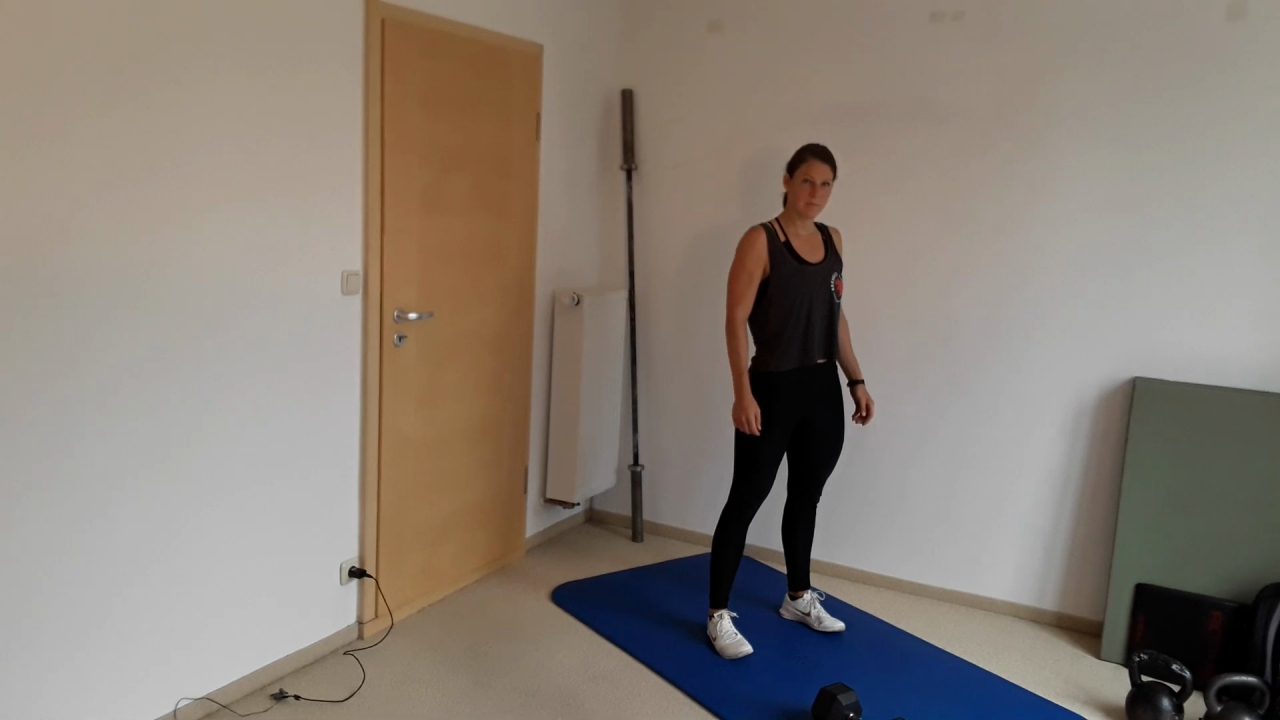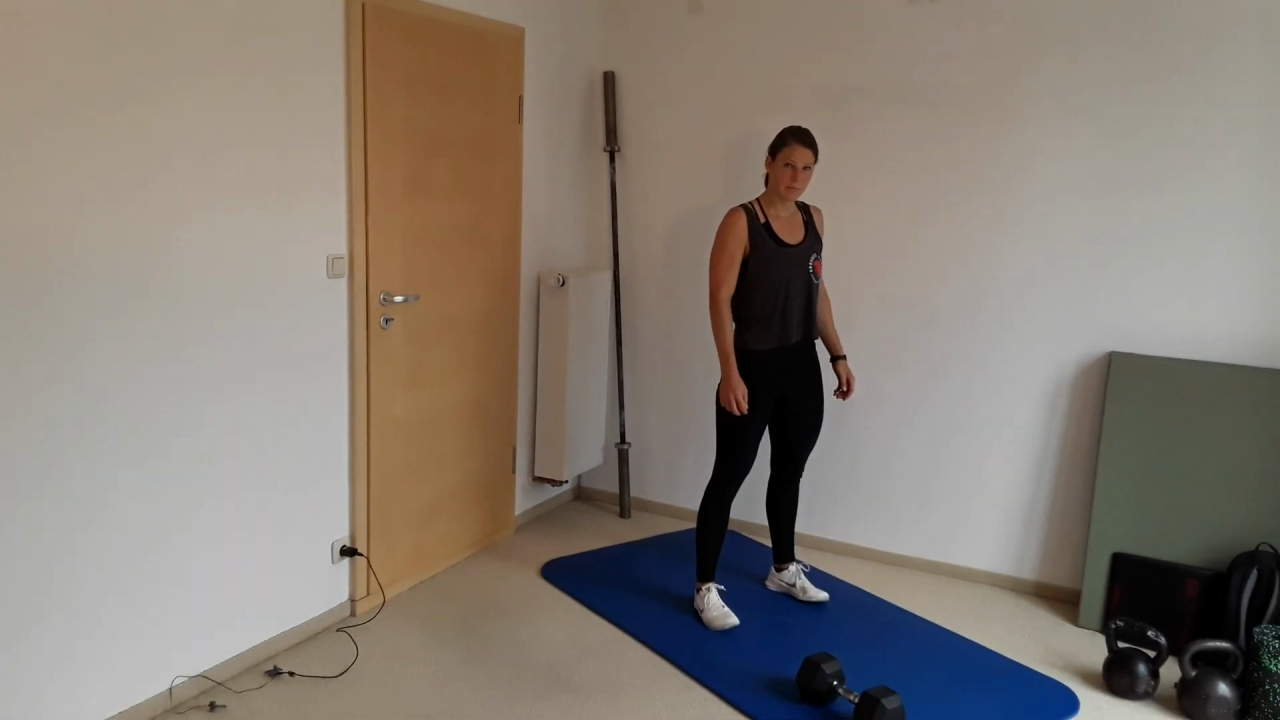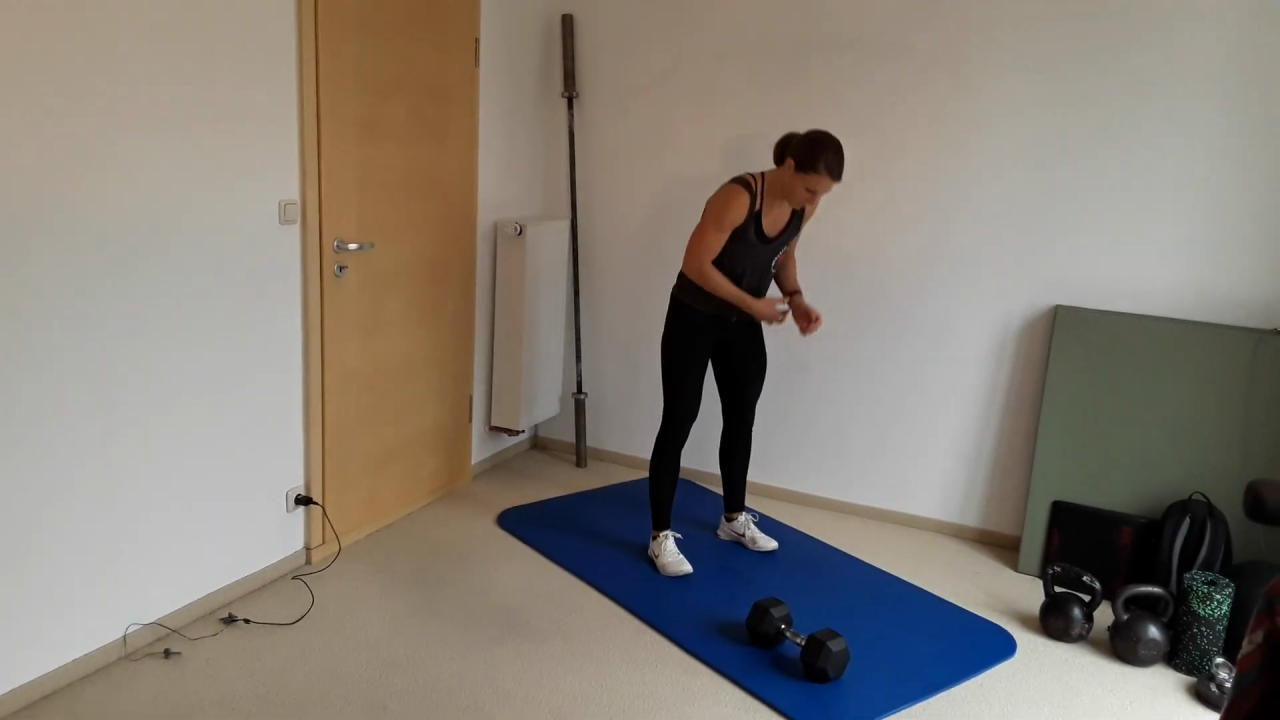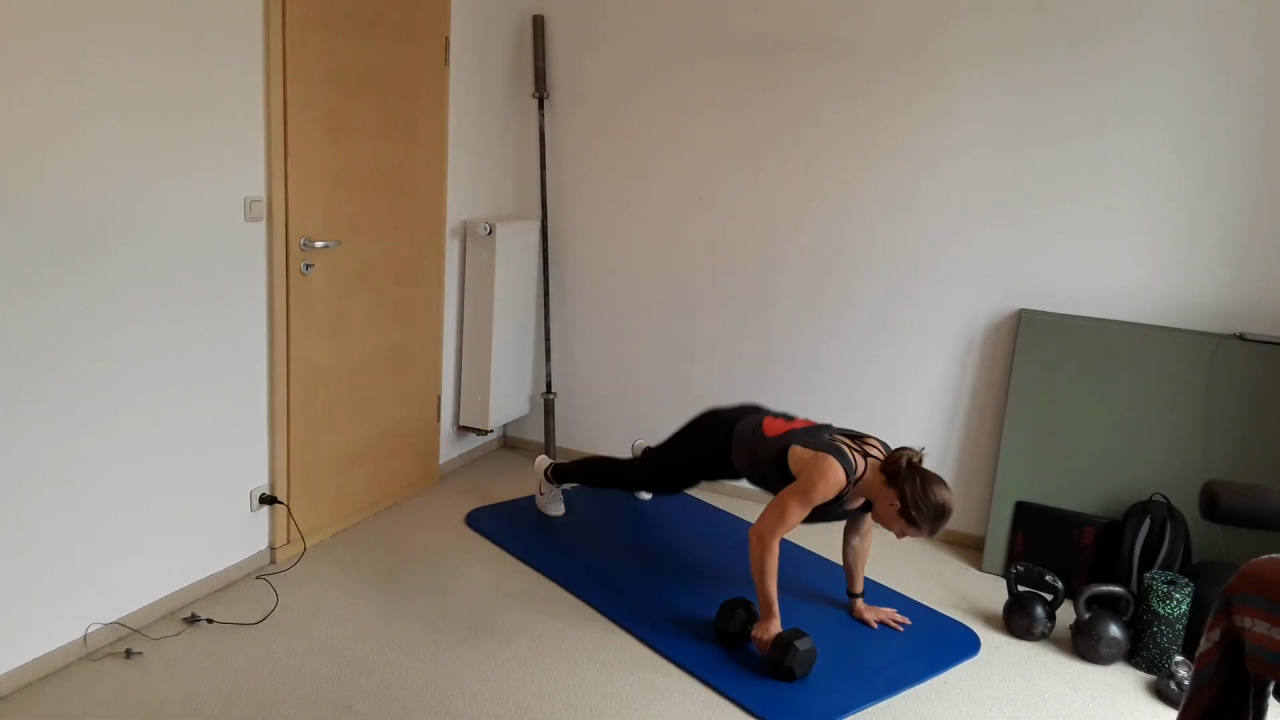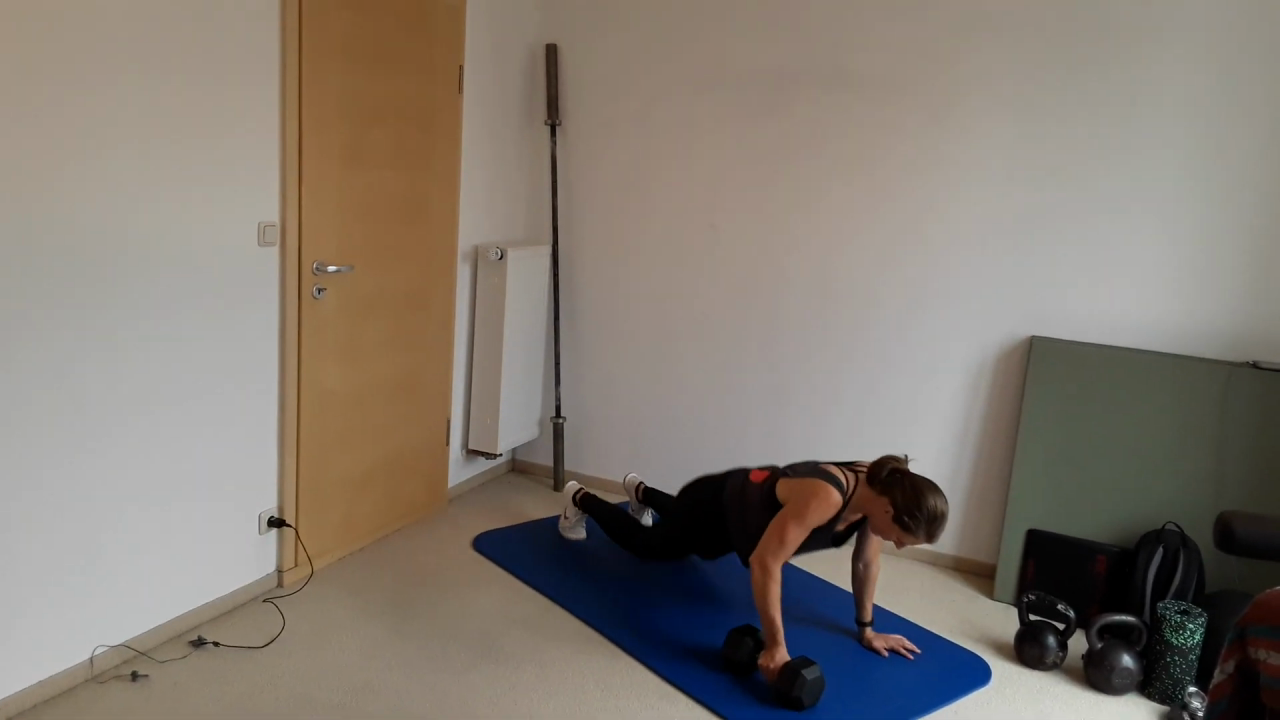
dt=1s
person 1, frame 1
left shoulder: (833, 239)
right shoulder: (760, 241)
right elbow: (736, 319)
left wrist: (856, 380)
right wrist: (742, 392)
left hip: (823, 389)
right hip: (774, 388)
left knee: (807, 497)
right knee: (746, 500)
left ankle: (799, 598)
right ankle: (719, 614)
person 1, frame 2
left shoulder: (814, 219)
right shoulder: (741, 222)
right elbow: (720, 301)
left wrist: (837, 355)
right wrist: (730, 372)
left hip: (802, 366)
right hip: (755, 366)
left knee: (789, 471)
right knee: (730, 476)
left ankle: (784, 569)
right ankle: (705, 588)
person 1, frame 3
left shoulder: (804, 203)
right shoulder: (739, 197)
right elbow: (696, 263)
left wrist: (795, 299)
right wrist: (754, 307)
left hip: (743, 319)
right hip: (693, 315)
left knee: (741, 421)
right knee: (679, 423)
left ankle: (734, 519)
right ankle: (660, 535)
person 1, frame 4
left shoulder: (883, 471)
right shoulder: (833, 476)
left elbow: (857, 532)
right elbow: (763, 538)
left wrist: (857, 599)
right wrist: (769, 617)
left hip: (756, 430)
right hip: (724, 436)
right knee: (637, 479)
left ankle: (646, 457)
right ankle: (551, 473)
person 1, frame 5
left shoulder: (880, 489)
right shoulder: (825, 498)
left elbow: (865, 558)
right elbow: (764, 564)
left wrist: (867, 627)
right wrist: (776, 646)
right hip: (718, 508)
left knee: (678, 524)
right knee: (649, 548)
left ankle: (640, 489)
right ankle: (580, 500)
